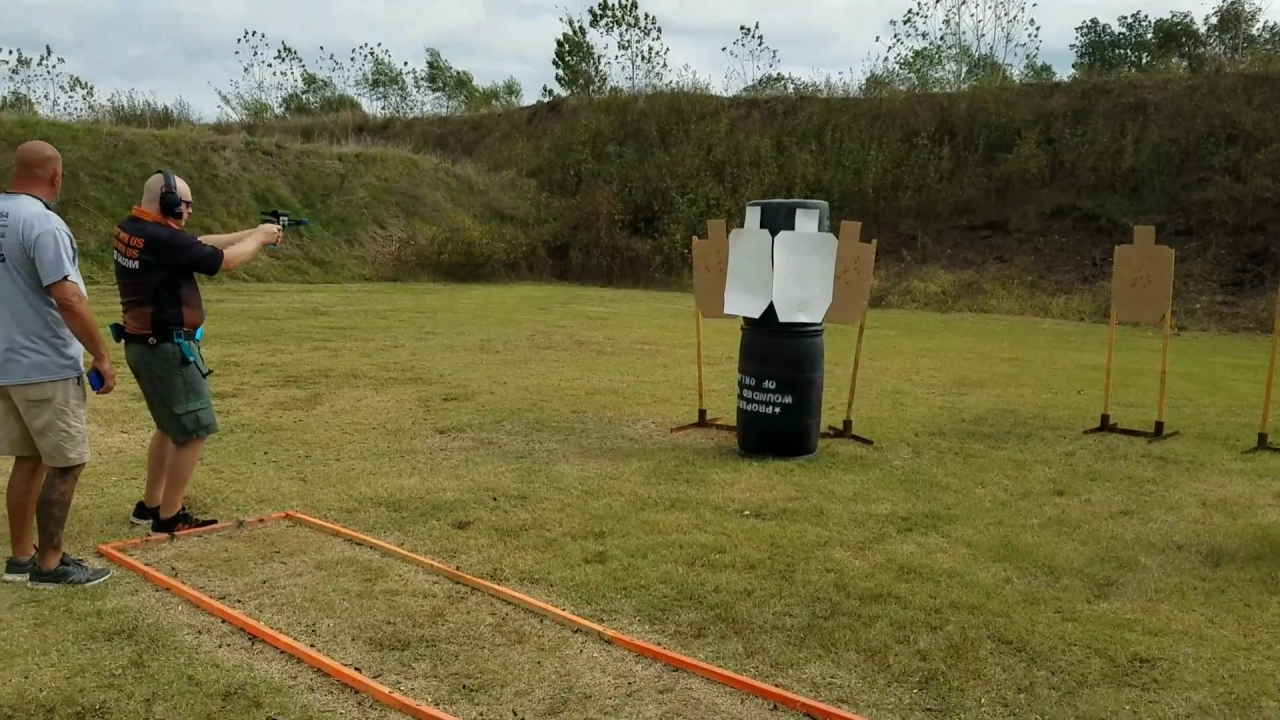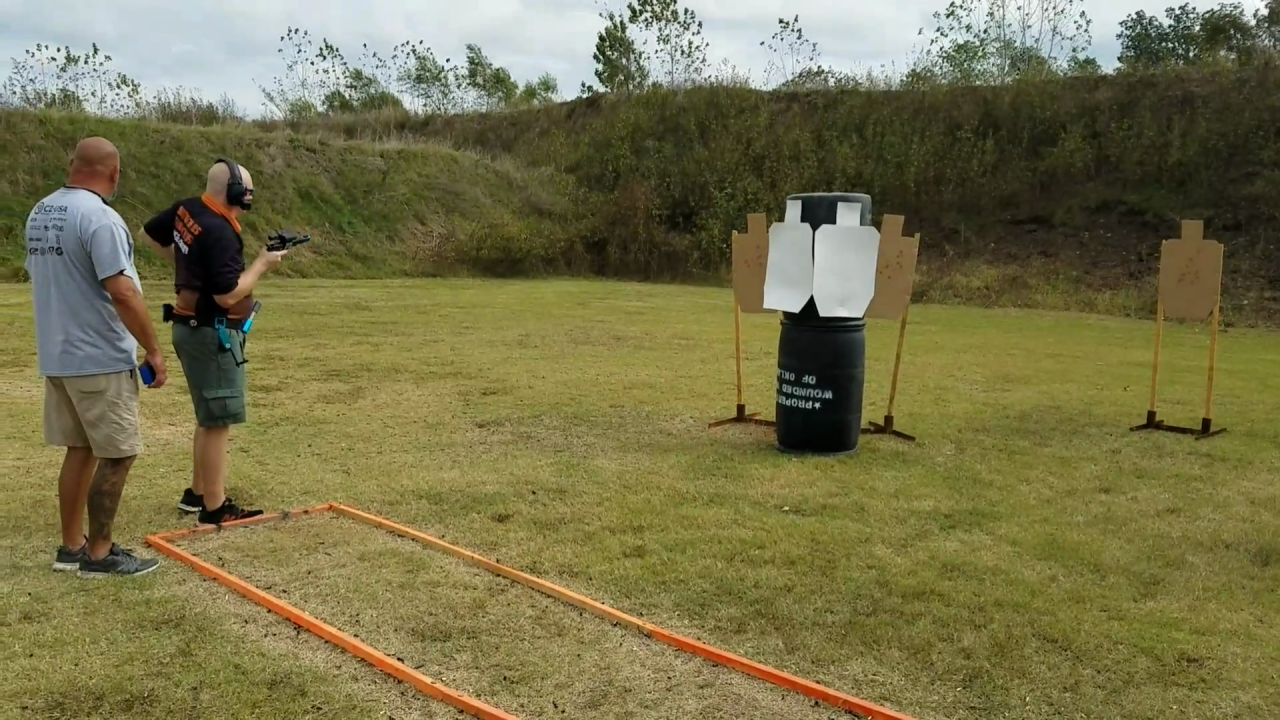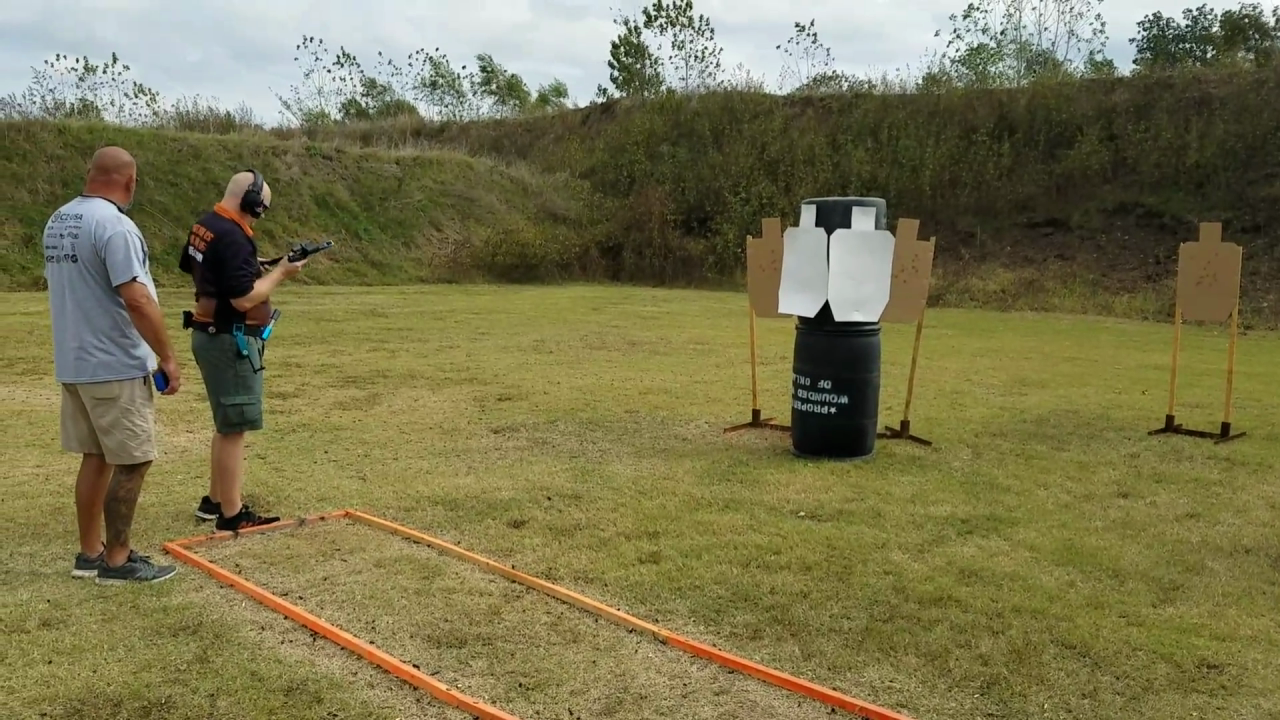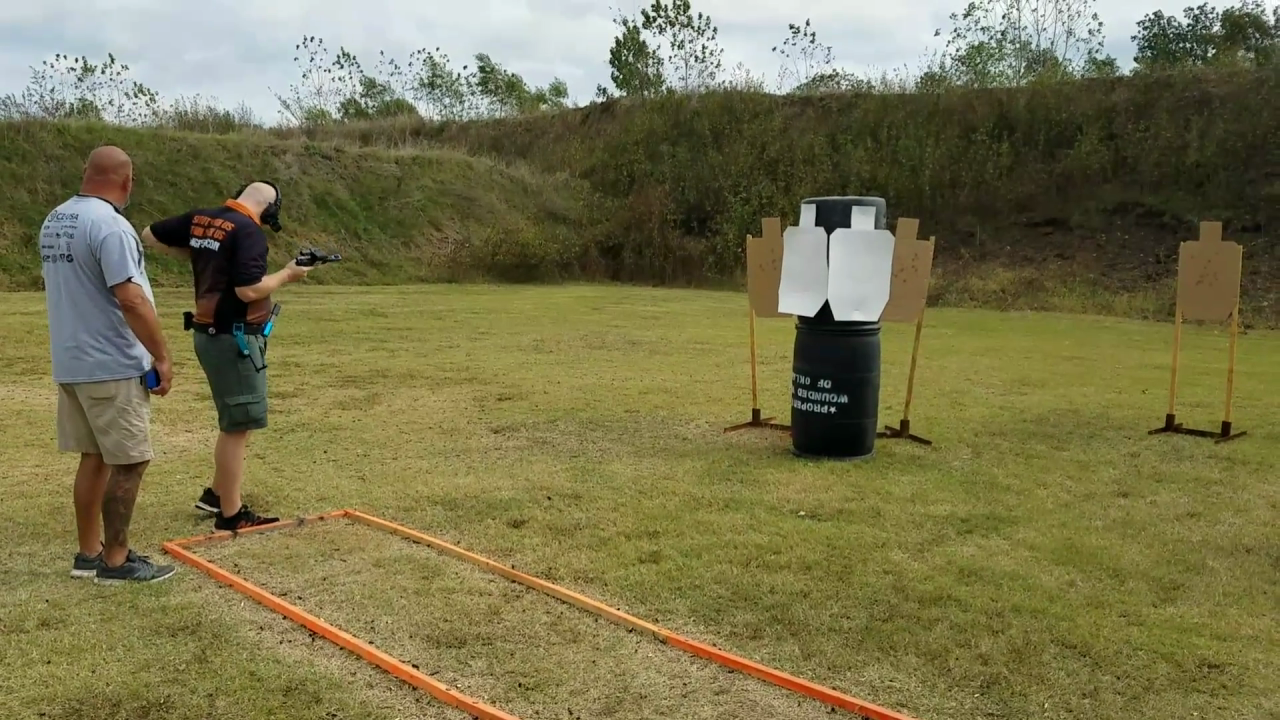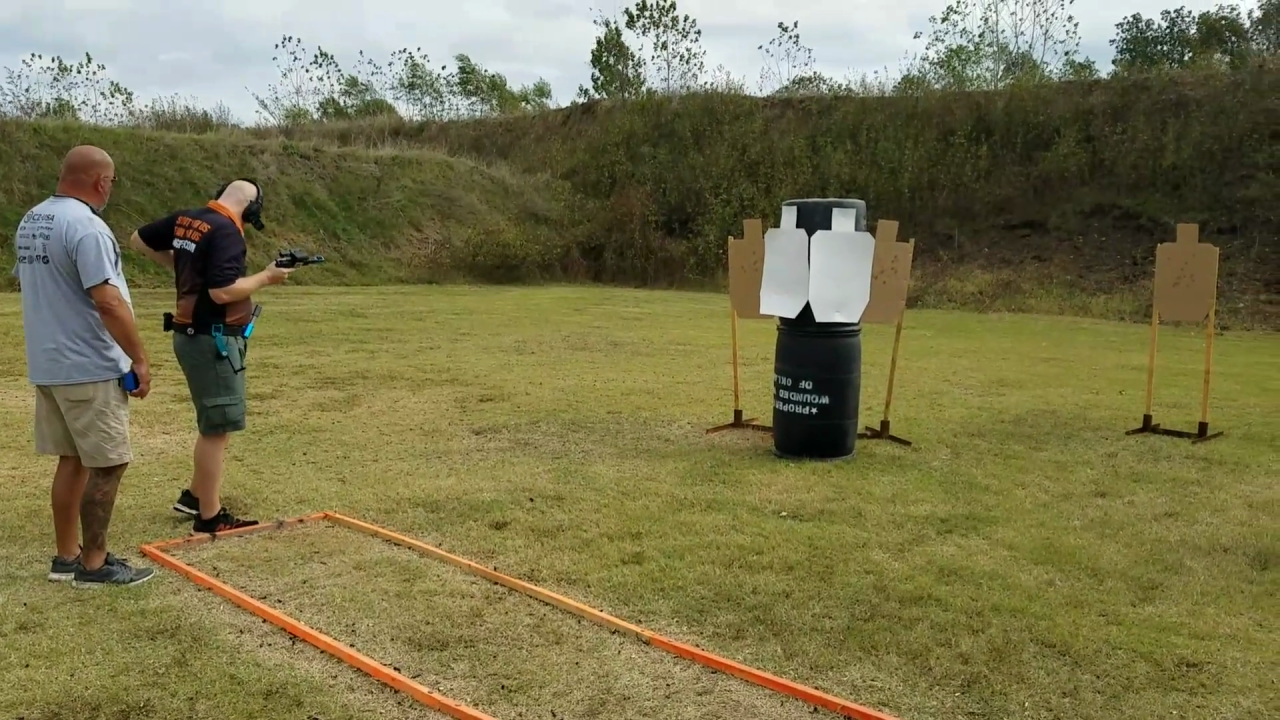
dt=0.7s
person 1, frame 1
right shoulder: (42, 223)
right elbow: (68, 300)
right wrist: (101, 355)
right hip: (46, 368)
right knee: (65, 463)
right ankle: (49, 563)
person 1, frame 2
left shoulder: (40, 213)
right shoulder: (99, 218)
right elbow: (123, 294)
right wrist: (153, 351)
left hip: (58, 357)
right hip: (99, 360)
left knee: (80, 450)
right knee: (116, 454)
left ankle: (72, 546)
right ankle: (99, 553)
person 1, frame 3
left shoulder: (58, 221)
right shoulder: (114, 225)
right elbow: (137, 301)
right wrist: (167, 357)
left hip: (74, 364)
right hip: (114, 367)
left knee: (97, 457)
right knee: (132, 461)
left ankle: (90, 553)
right ankle: (117, 560)
person 1, frame 4
left shoulder: (54, 221)
right shoulder: (109, 225)
right elbow: (131, 301)
right wrist: (161, 357)
left hip: (71, 363)
right hip: (111, 366)
left knee: (94, 457)
right knee: (128, 461)
left ankle: (89, 552)
right ankle: (115, 560)
person 1, frame 5
left shoulder: (31, 221)
right shoulder: (86, 226)
right elbow: (108, 302)
right wrist: (139, 359)
left hip: (49, 365)
right hip: (89, 369)
left knee: (72, 461)
right knee: (106, 464)
left ankle: (67, 556)
right ankle: (94, 563)
person 2, frame 1
left shoulder: (130, 228)
right shoulder: (161, 239)
left elbow: (200, 245)
right elbow: (223, 261)
left wrist: (249, 233)
right wrist: (259, 239)
left hip: (144, 344)
right hip: (168, 347)
left knee: (171, 427)
right knee: (194, 431)
left ankle: (150, 505)
right ankle: (169, 516)
person 2, frame 2
left shoulder: (188, 209)
right shoulder: (220, 233)
left elbow: (149, 234)
right elbow: (227, 296)
right wrist: (262, 264)
left hip: (193, 328)
right hip: (211, 333)
left knee: (210, 417)
right knee: (219, 420)
left ankle: (197, 492)
right ankle: (214, 507)
person 2, frame 3
left shoulder: (205, 224)
right shoulder: (231, 237)
left elbow: (188, 265)
right elbow: (245, 298)
right wrist: (280, 272)
left hip: (212, 335)
right hip: (229, 340)
left knee: (228, 424)
right knee: (234, 428)
left ankle: (215, 500)
right ankle: (232, 514)
person 2, frame 4
left shoulder: (199, 219)
right shoulder: (248, 230)
left elbow: (149, 235)
right elbow: (249, 290)
right wrist: (287, 274)
left hip: (212, 334)
right hip: (233, 337)
left knee: (235, 421)
right knee: (238, 425)
left ankle: (216, 494)
right ankle: (230, 513)
person 2, frame 5
left shoulder: (184, 220)
right shoulder: (225, 231)
left elbow: (139, 239)
right elbow: (222, 292)
right wrist: (266, 276)
left hip: (193, 335)
right hip: (212, 339)
left knee: (214, 423)
right knee: (217, 427)
left ankle: (194, 496)
right ankle: (210, 516)
